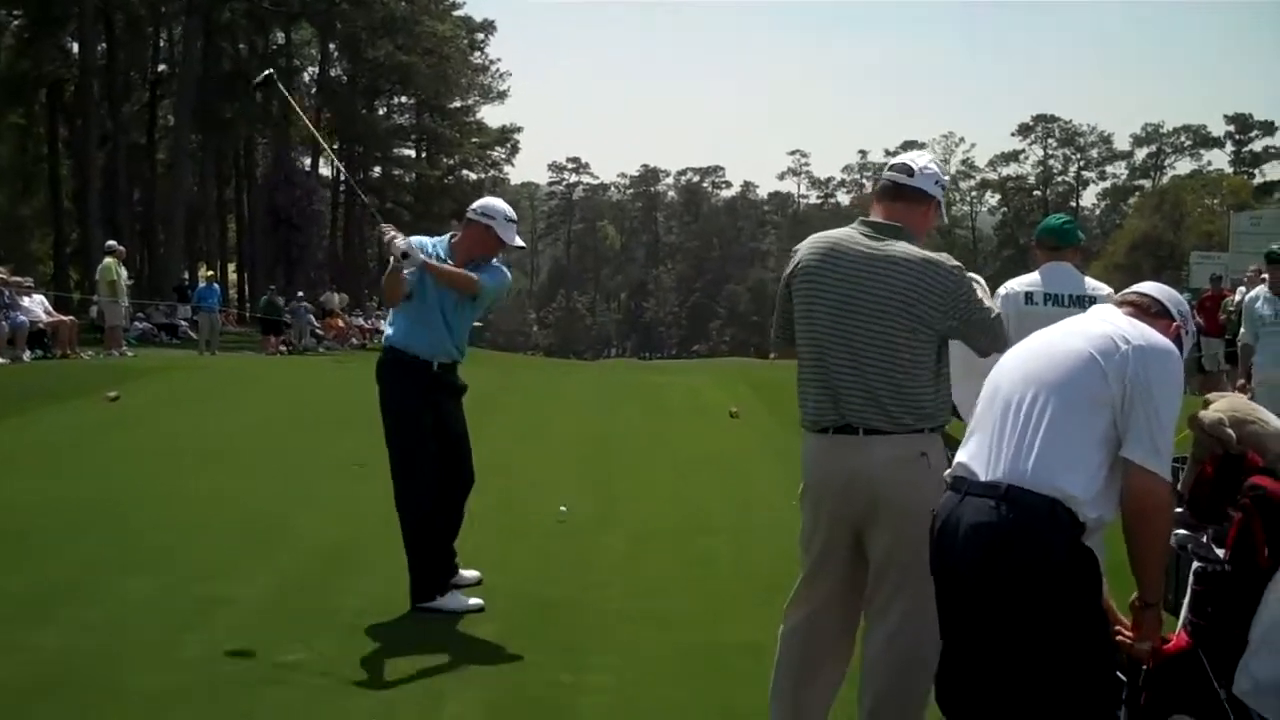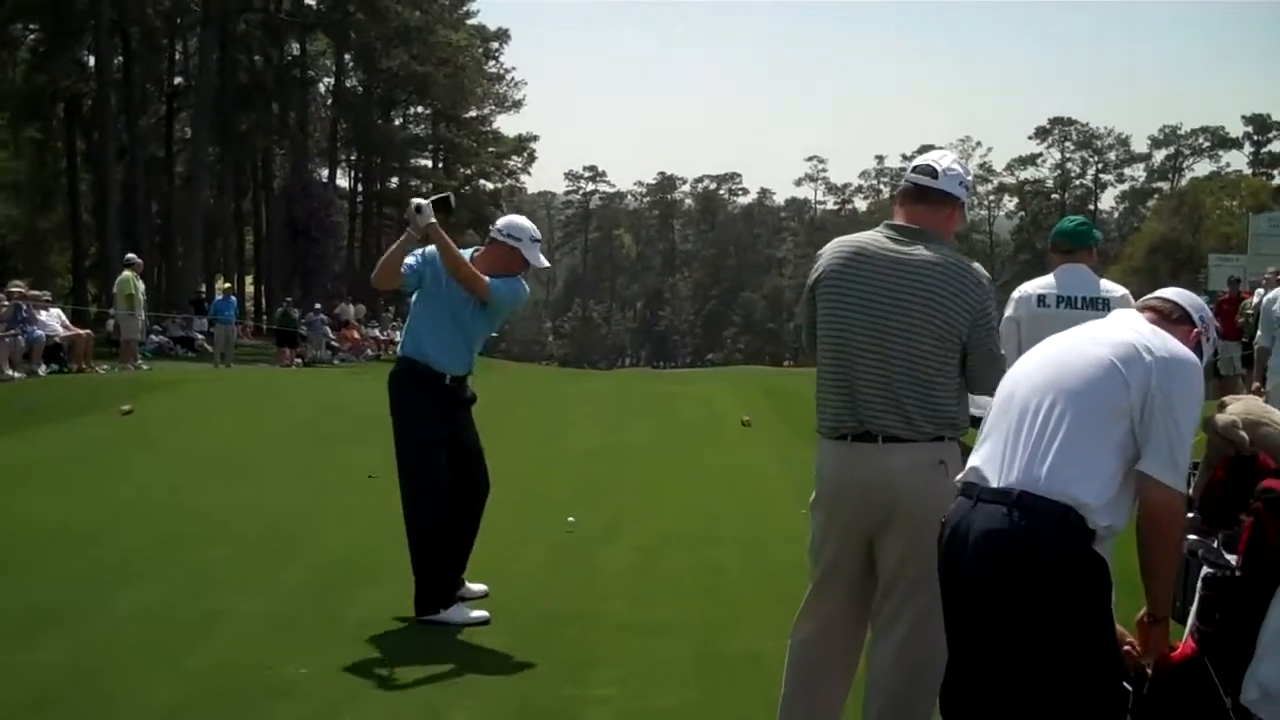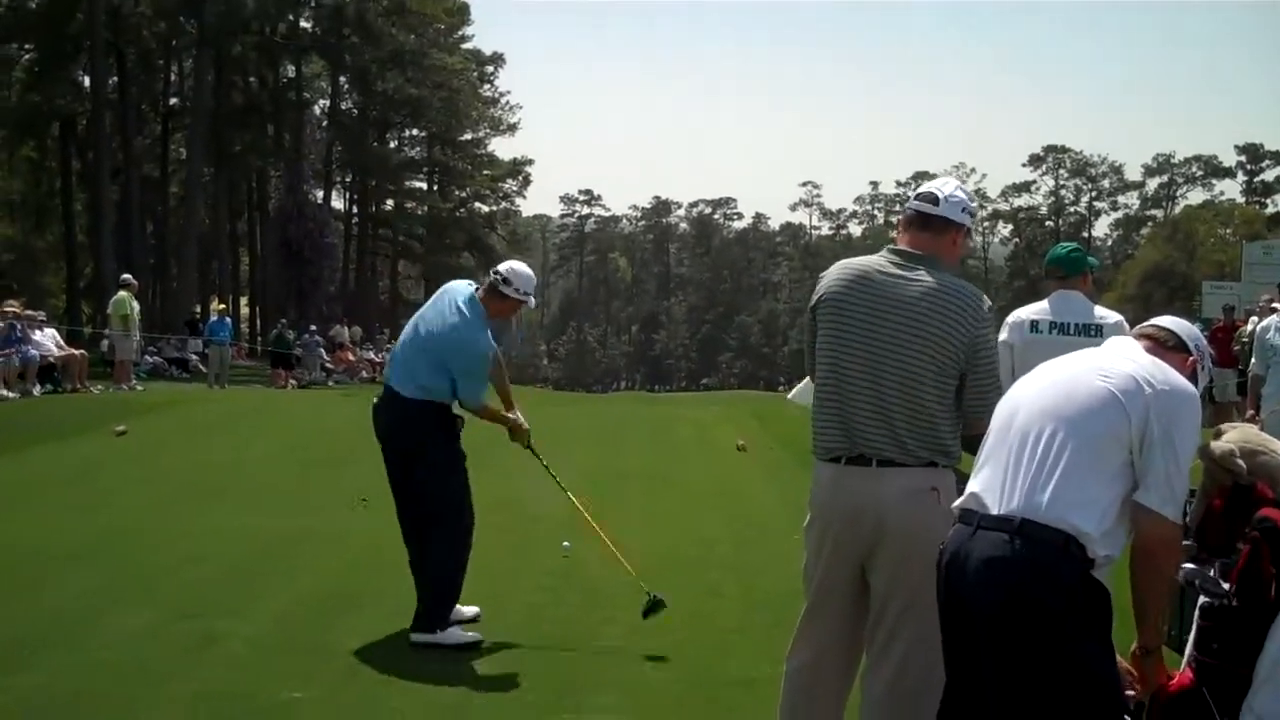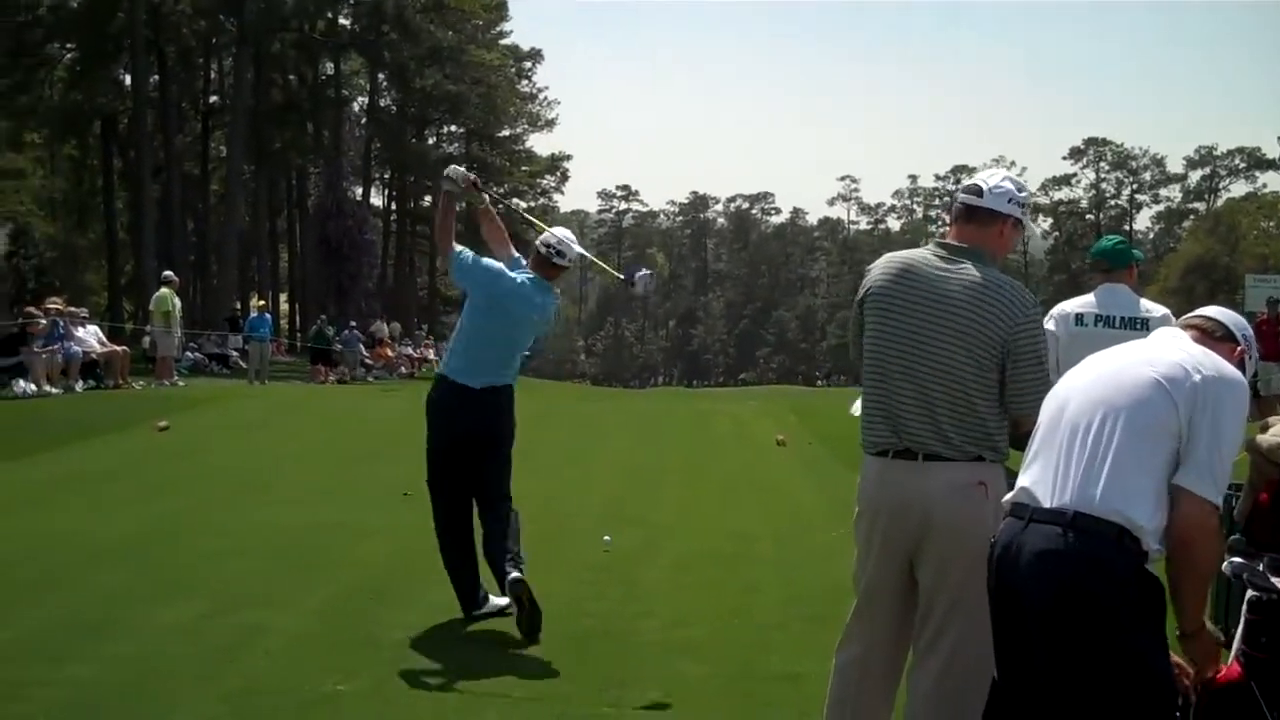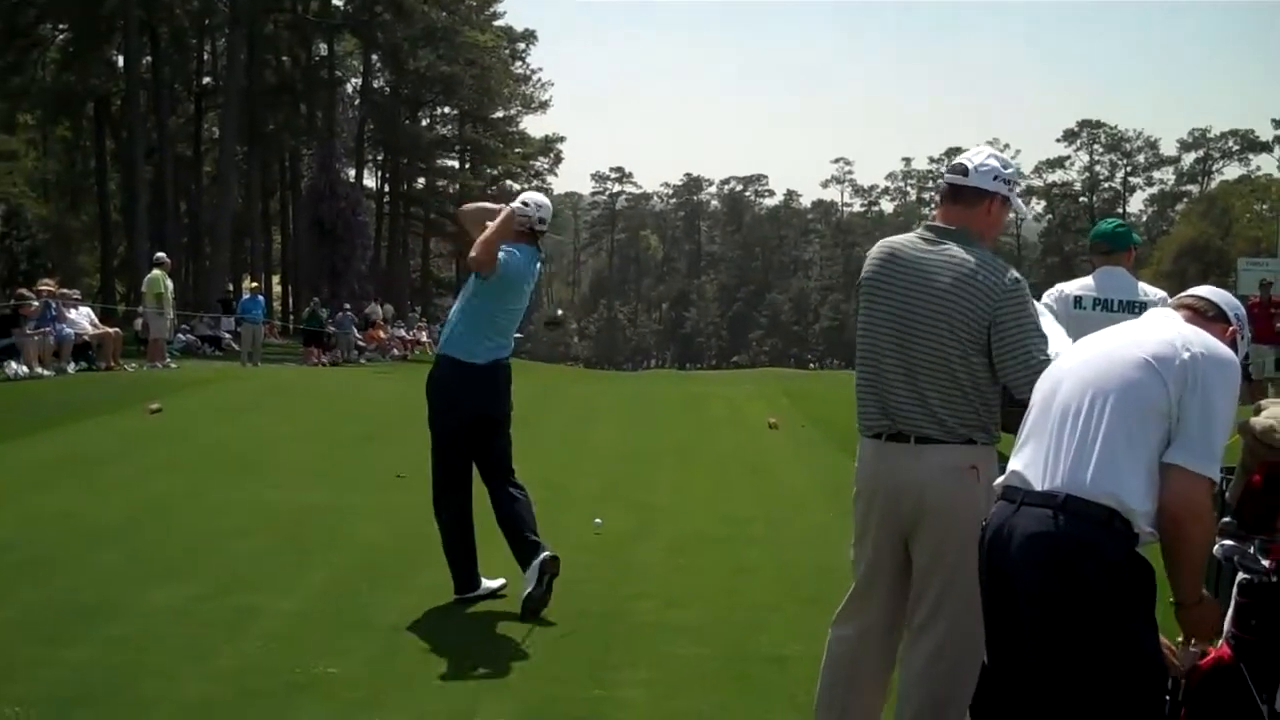
dt=0.3s
person 1, frame 1
left shoulder: (811, 253)
right shoulder: (941, 274)
left elbow: (784, 345)
right elbow: (995, 344)
right wrist: (976, 295)
left hip: (826, 455)
right hip: (906, 462)
left knee: (816, 605)
right knee: (903, 617)
person 1, frame 2
left shoulder: (835, 257)
right shoulder: (968, 280)
right elbow: (987, 382)
left hip: (842, 461)
right hip: (923, 469)
left knee: (826, 613)
right knee: (911, 628)
person 1, frame 3
left shoulder: (836, 279)
right shoulder: (968, 307)
right elbow: (980, 422)
left hip: (836, 484)
right hip: (918, 492)
left knee: (821, 638)
right knee: (906, 652)
person 1, frame 4
left shoulder: (883, 272)
right shoulder: (1013, 301)
right elbow: (1029, 417)
left hip: (884, 478)
right hip: (964, 487)
left knee: (870, 630)
right knee: (953, 646)
person 1, frame 5
left shoulder: (880, 259)
right shoulder: (999, 282)
right elbow: (1033, 391)
left hip: (879, 460)
right hip: (957, 469)
left knee: (866, 613)
right knee: (946, 628)
person 2, frame 1
left shoulder: (497, 275)
right shoulder: (419, 246)
left elbow: (463, 283)
right elbow: (392, 297)
left wrist: (423, 262)
right wrist: (400, 259)
left hip: (445, 377)
right hip: (403, 372)
left knee: (457, 474)
right knee: (418, 480)
left ankle: (442, 567)
right ankle: (428, 588)
person 2, frame 2
left shoulder: (514, 291)
right shoulder: (432, 258)
left elbow: (470, 281)
right elbow: (382, 280)
left wrist: (434, 230)
right wrist: (413, 235)
left hip: (455, 389)
right hip: (416, 384)
left knee: (472, 485)
right knee: (429, 492)
left ankle: (449, 580)
right ankle: (433, 600)
person 2, frame 3
left shoulder: (457, 289)
right shoulder: (474, 343)
right elbow: (473, 406)
left wrist: (511, 404)
right wrist: (510, 422)
left hip: (391, 412)
right hip: (428, 423)
left knee: (417, 516)
right knee: (452, 519)
left ankle: (436, 606)
right ankle: (432, 622)
person 2, frame 4
left shoulder: (491, 277)
right shoulder: (547, 305)
left elbow: (443, 244)
right elbow: (507, 253)
left wrist: (450, 192)
right wrist: (482, 200)
left hip: (448, 400)
right hip: (494, 407)
left knee: (450, 505)
right knee: (496, 501)
left ankle: (472, 598)
right ankle: (510, 571)
person 2, frame 5
left shoulder: (511, 259)
right shoulder: (526, 258)
left elbow: (478, 259)
right elbow: (466, 215)
left wrist: (505, 215)
right wrist: (502, 213)
left hip: (456, 378)
right hip: (493, 379)
left knee: (452, 486)
right knee: (501, 476)
left ankle: (467, 580)
right ankle: (534, 554)
person 3, frame 1
left shoulder: (1049, 337)
right shoulder: (1154, 350)
right elbow: (1146, 492)
left wrist: (1102, 610)
right wrist: (1149, 603)
left hip: (955, 521)
right hip: (1030, 538)
person 3, frame 2
left shoulder: (1063, 341)
right shoulder: (1174, 359)
right elbow: (1161, 506)
right wrist: (1158, 615)
left hip: (966, 526)
right hip: (1042, 546)
person 3, frame 3
left shoulder: (1053, 370)
right shoulder: (1172, 390)
right elbow: (1155, 538)
right wrist: (1149, 647)
left hip: (962, 553)
right hip: (1040, 572)
person 3, frame 4
left shoulder: (1100, 360)
right shoulder: (1220, 377)
right elbow: (1193, 526)
right wrist: (1193, 629)
left hip: (1013, 547)
right hip: (1092, 564)
person 3, frame 5
left shoulder: (1092, 342)
right shoulder: (1210, 356)
right elbow: (1184, 504)
right wrist: (1192, 601)
left hip: (1004, 529)
right hip: (1084, 548)
